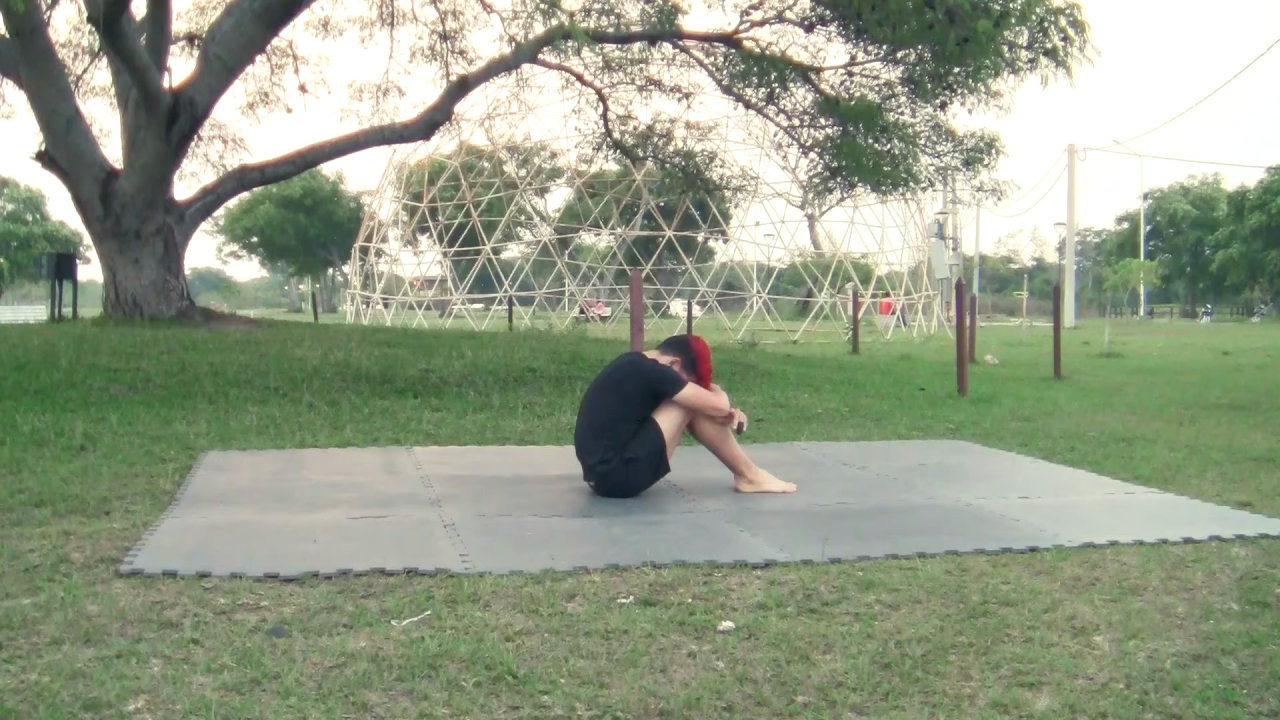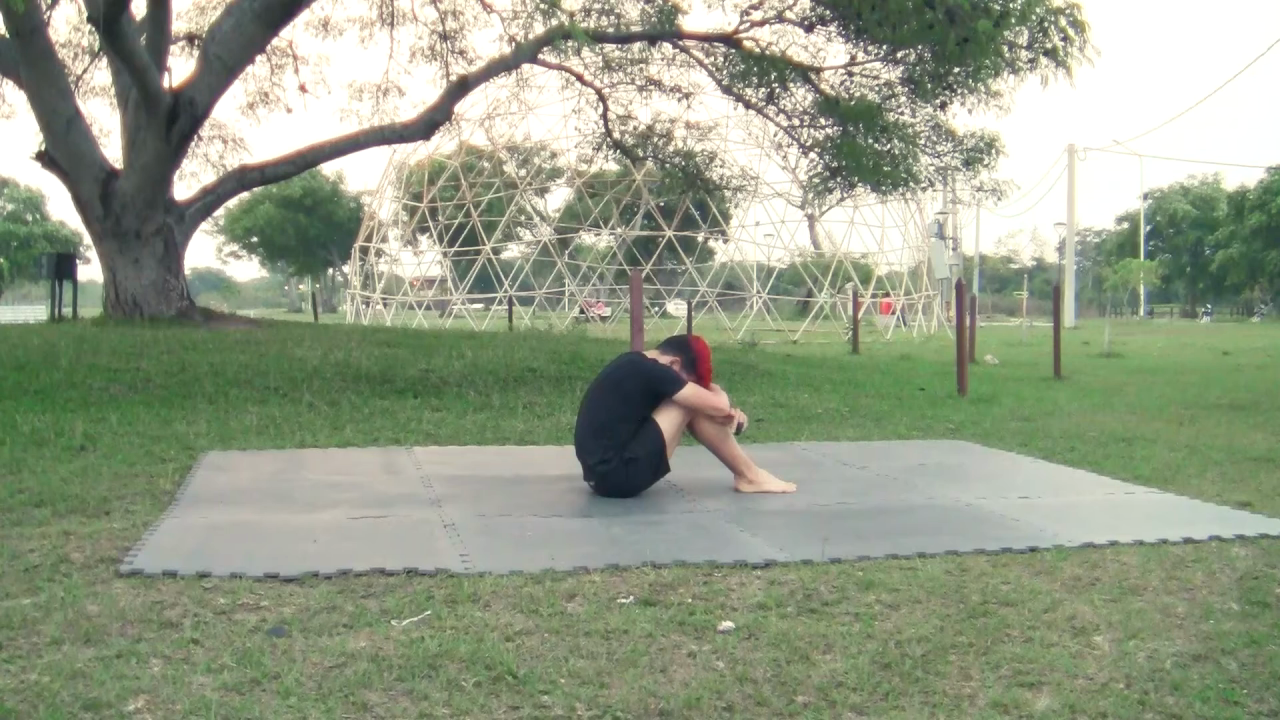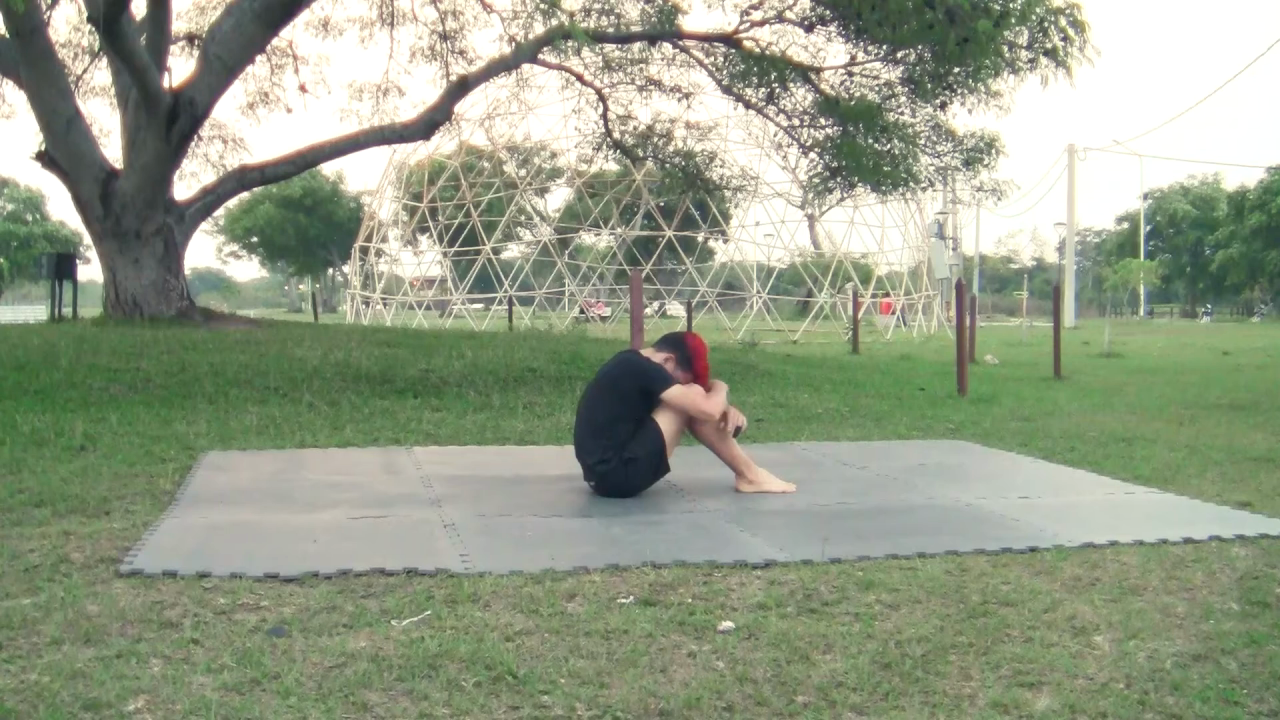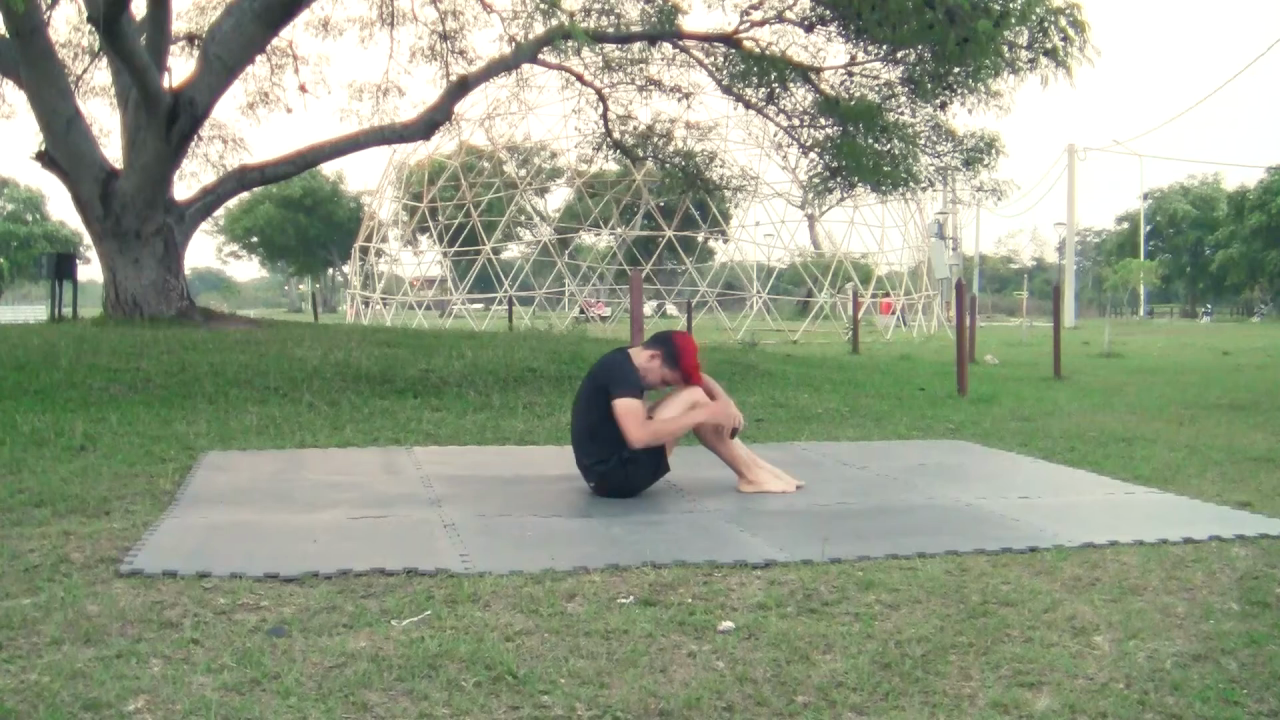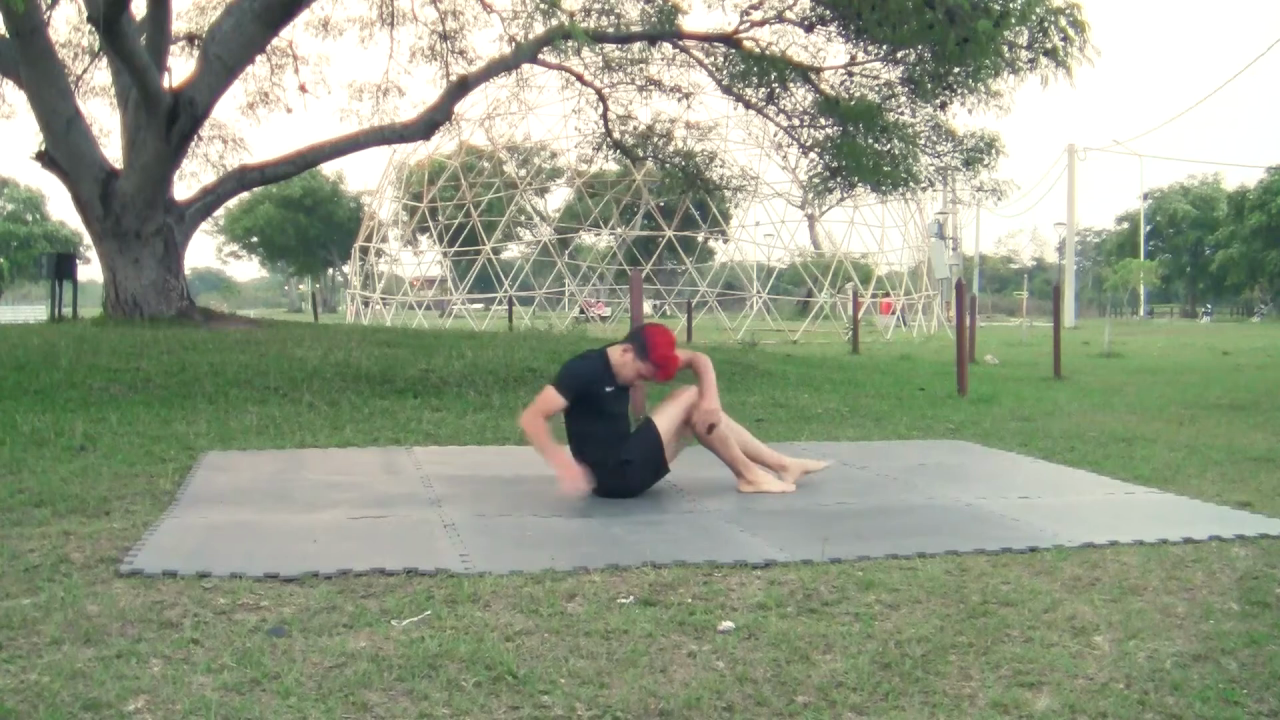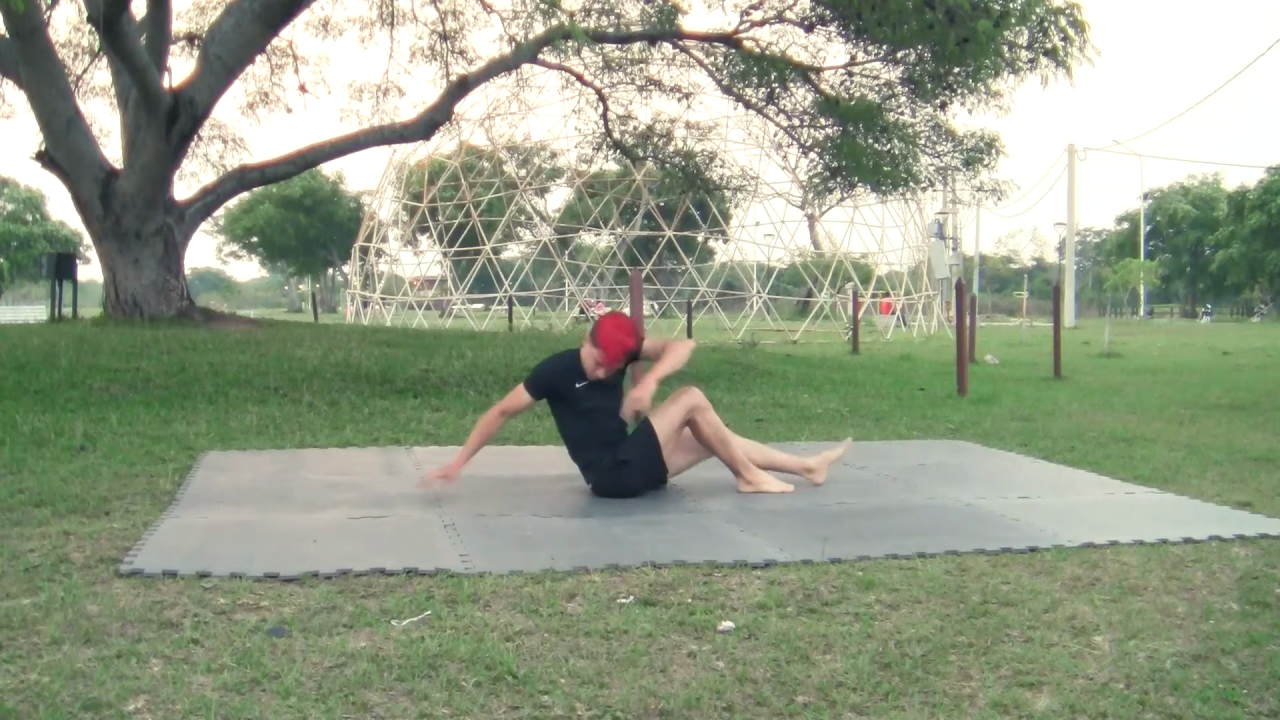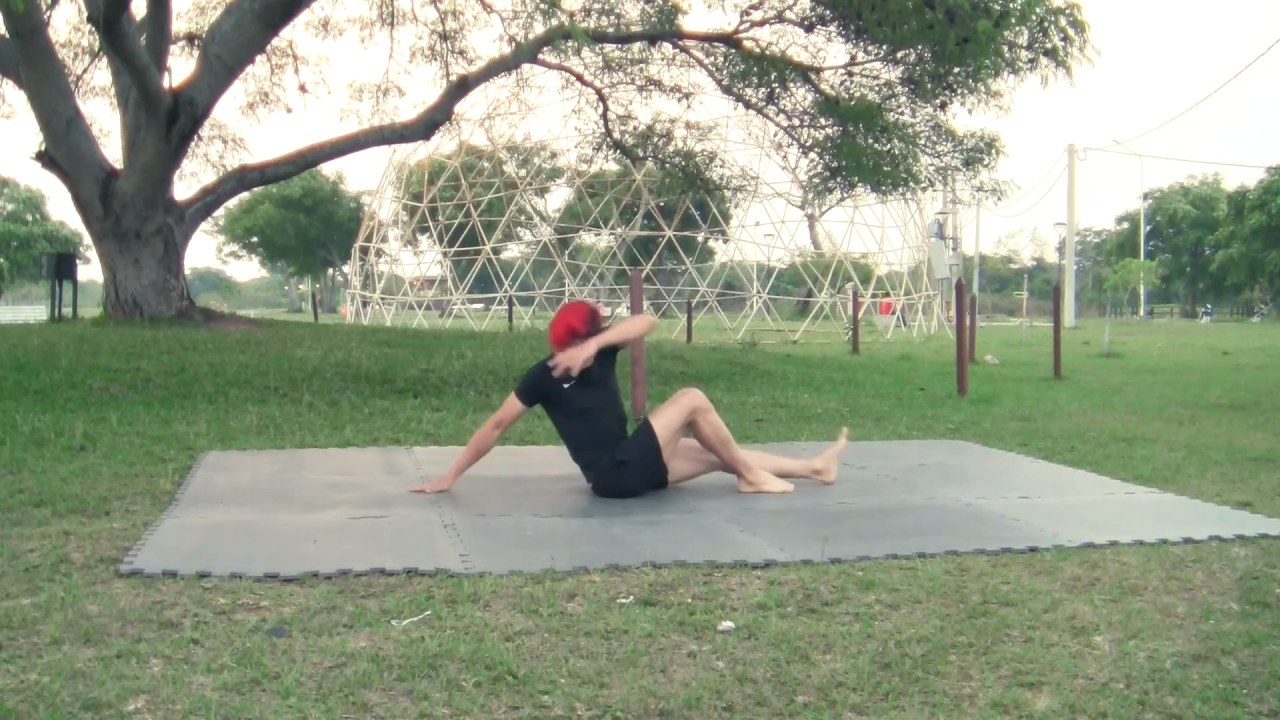
dt=0.2s
person 1, frame 1
left shoulder: (637, 365)
right shoulder: (650, 371)
right elbow: (718, 406)
left wrist: (729, 410)
right wrist: (718, 393)
left hip: (604, 472)
right hip: (618, 475)
left knee: (691, 399)
right knee: (692, 403)
left ankle: (748, 471)
right ankle: (749, 476)
person 1, frame 2
left shoulder: (637, 364)
right shoulder: (650, 371)
right elbow: (718, 406)
left wrist: (730, 411)
right wrist: (716, 392)
left hip: (606, 471)
right hip: (618, 475)
left knee: (693, 401)
right knee: (692, 402)
left ankle: (746, 470)
right ankle: (749, 476)
person 1, frame 3
left shoulder: (634, 362)
right shoulder: (646, 368)
right elbow: (709, 410)
left wrist: (728, 407)
right wrist: (719, 389)
left hip: (608, 471)
right hip: (617, 475)
left knee: (690, 405)
right knee: (693, 397)
left ankle: (747, 470)
right ankle: (749, 476)
person 1, frame 4
left shoulder: (634, 361)
right shoulder: (619, 370)
left elbow: (698, 378)
right elbow: (639, 435)
left wrist: (727, 404)
right wrist: (701, 416)
left hip: (621, 466)
right hip: (614, 476)
right knee: (693, 398)
left ankle: (757, 469)
right ankle: (750, 476)
person 1, frame 5
left shoulder: (641, 363)
right shoulder: (584, 370)
left elbow: (699, 359)
right elbow: (531, 417)
left wrist: (711, 395)
right wrist: (562, 461)
left hip: (631, 464)
right hip: (612, 477)
left knee: (705, 411)
right knee: (689, 397)
left ankle: (787, 465)
right ankle: (750, 477)
person 1, frame 6
left shoulder: (623, 351)
right shoulder: (556, 370)
left elbow: (683, 345)
right elbow: (500, 411)
left wrist: (650, 379)
right wrist: (460, 460)
left hip: (629, 464)
right hip: (613, 476)
left knee: (713, 438)
right knee: (692, 399)
left ankle: (807, 466)
right ankle: (749, 477)
person 1, frame 7
left shoulder: (603, 347)
right shoulder: (542, 377)
left elbow: (646, 321)
right elbow: (496, 424)
left wrist: (593, 343)
right wrist: (451, 475)
left hip: (630, 464)
right hip: (614, 475)
left knee: (717, 454)
right knee: (692, 399)
left ankle: (814, 467)
right ankle: (751, 477)
